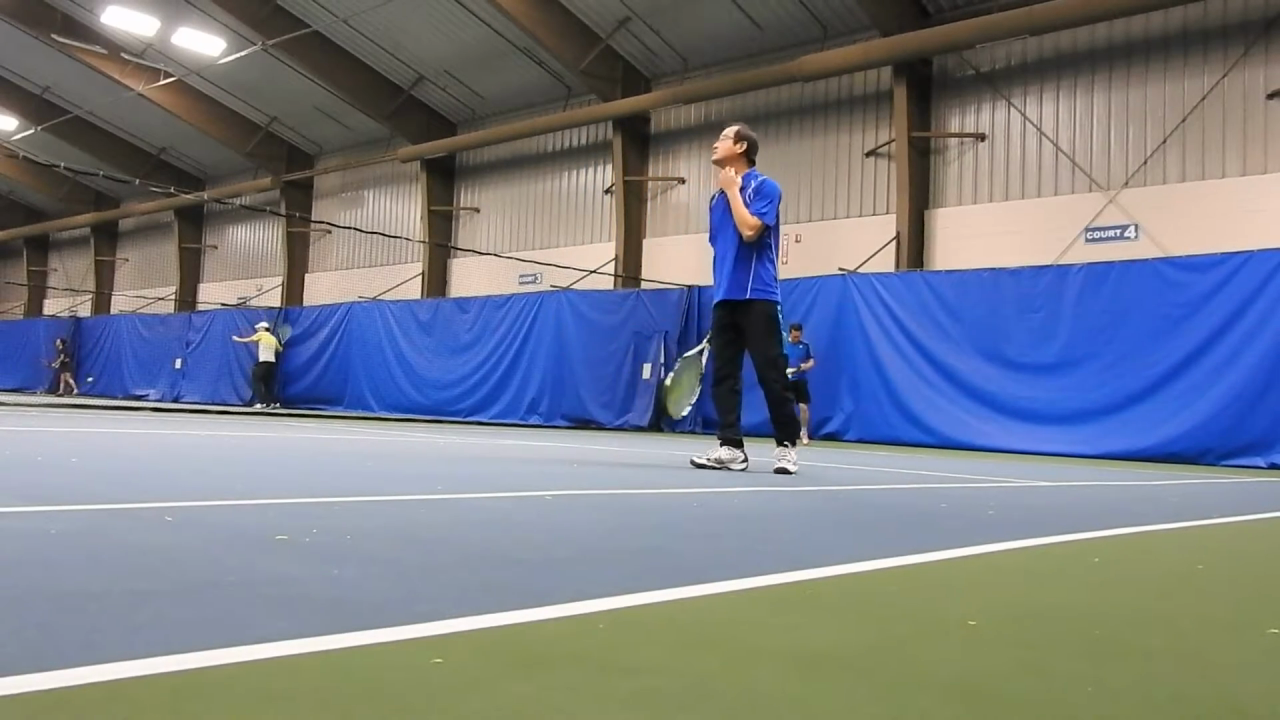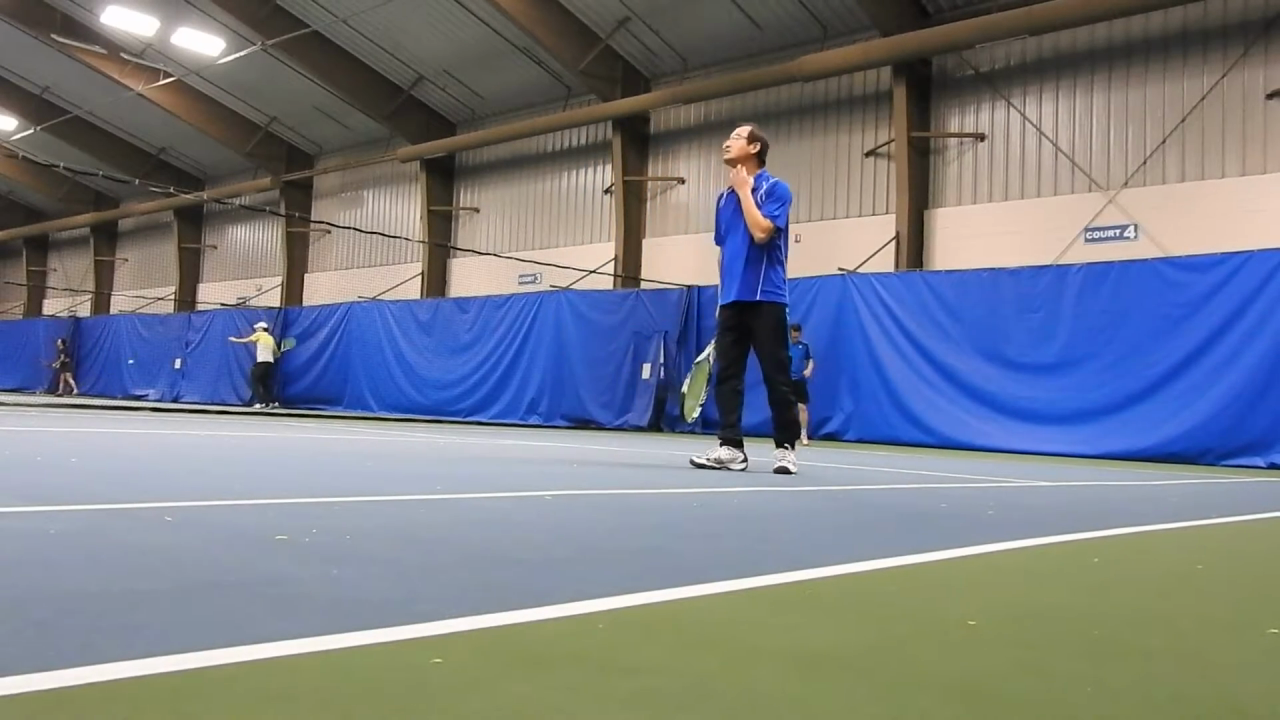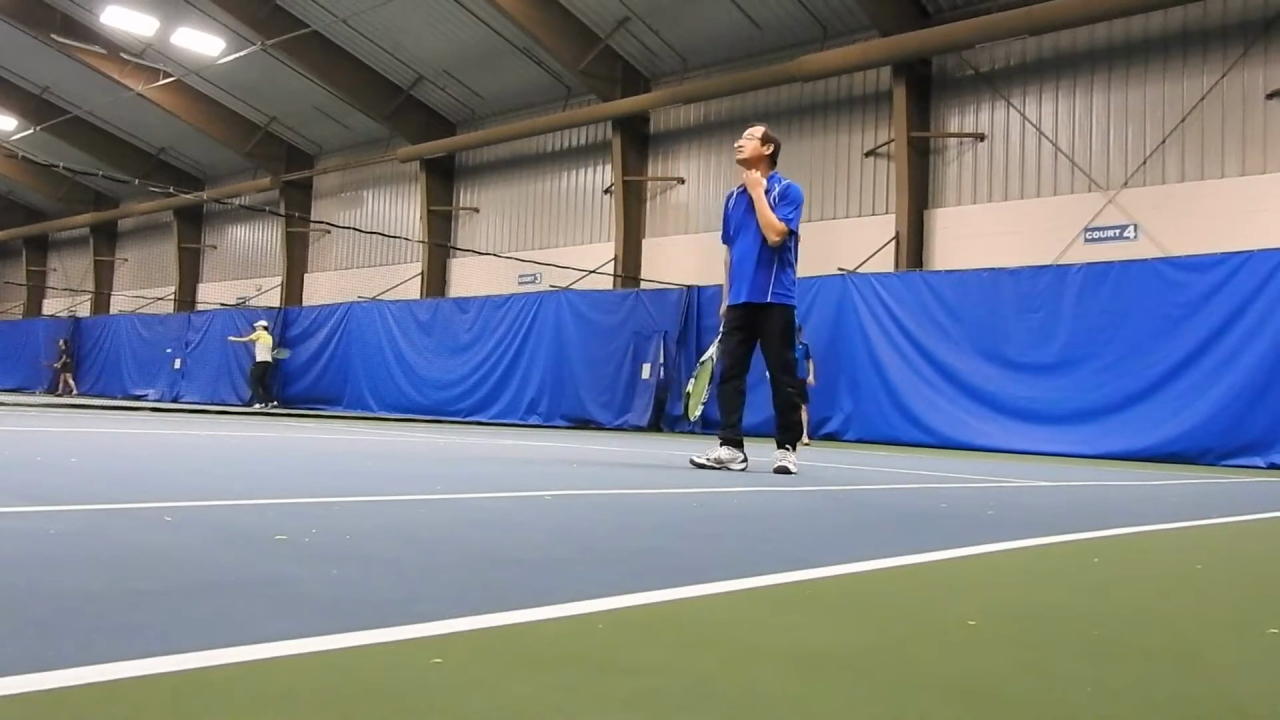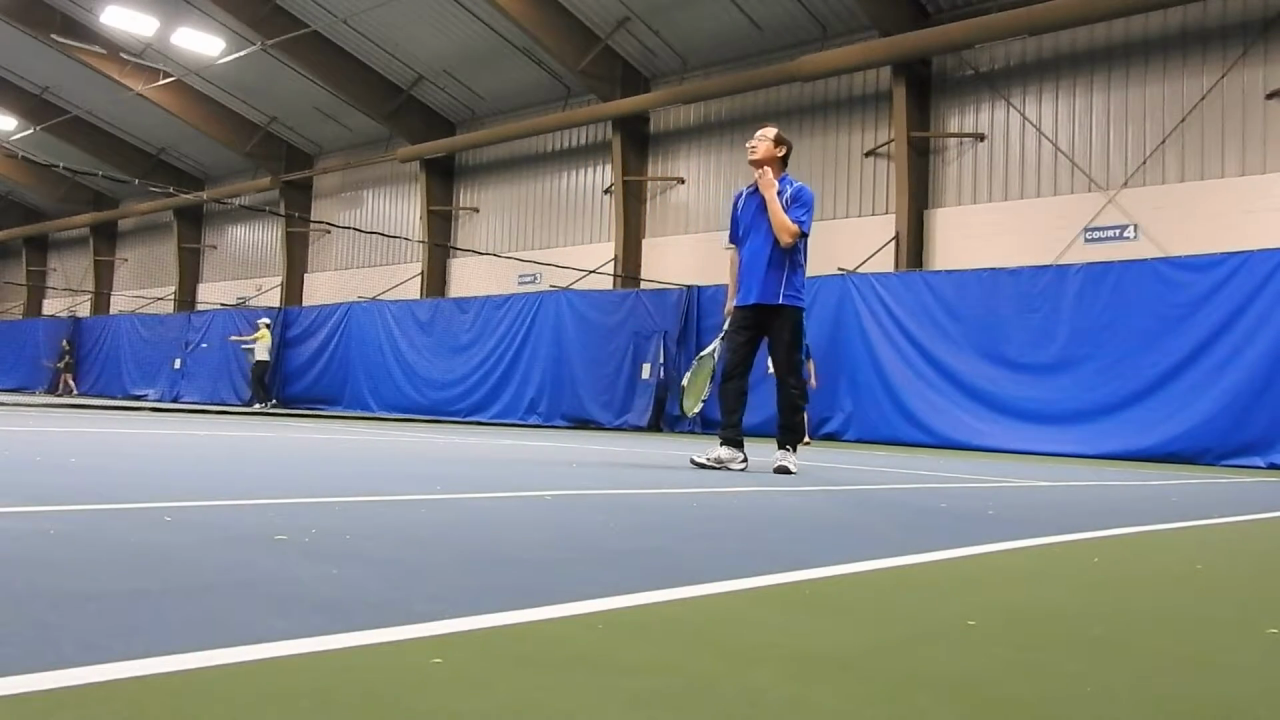
dt=0.1s
person 1, frame 1
left shoulder: (765, 187)
right shoulder: (718, 198)
left elbow: (750, 230)
left wrist: (733, 190)
left hip: (758, 296)
right hip: (725, 299)
left knee: (771, 373)
right knee: (723, 374)
left ankle: (786, 445)
right ankle: (731, 447)
person 1, frame 2
left shoulder: (776, 189)
right shoulder: (725, 197)
left elbow: (762, 232)
left wrist: (744, 190)
right wrist: (723, 296)
left hip: (766, 298)
right hip: (732, 300)
left knee: (776, 375)
right knee: (727, 374)
left ankle: (785, 446)
right ankle: (731, 447)
person 1, frame 3
left shoulder: (787, 190)
right shoulder: (733, 197)
left elbow: (776, 235)
left wrist: (758, 192)
right wrist: (726, 297)
left hip: (775, 300)
right hip: (739, 300)
left knee: (782, 376)
right knee: (730, 374)
left ankle: (786, 448)
right ankle: (731, 447)
person 1, frame 4
left shoulder: (798, 193)
right shoulder: (742, 197)
left elbow: (788, 237)
left wrist: (770, 193)
right wrist: (732, 296)
left hip: (784, 301)
right hip: (747, 301)
left knee: (788, 377)
right knee: (732, 373)
left ankle: (787, 448)
right ankle: (731, 447)
